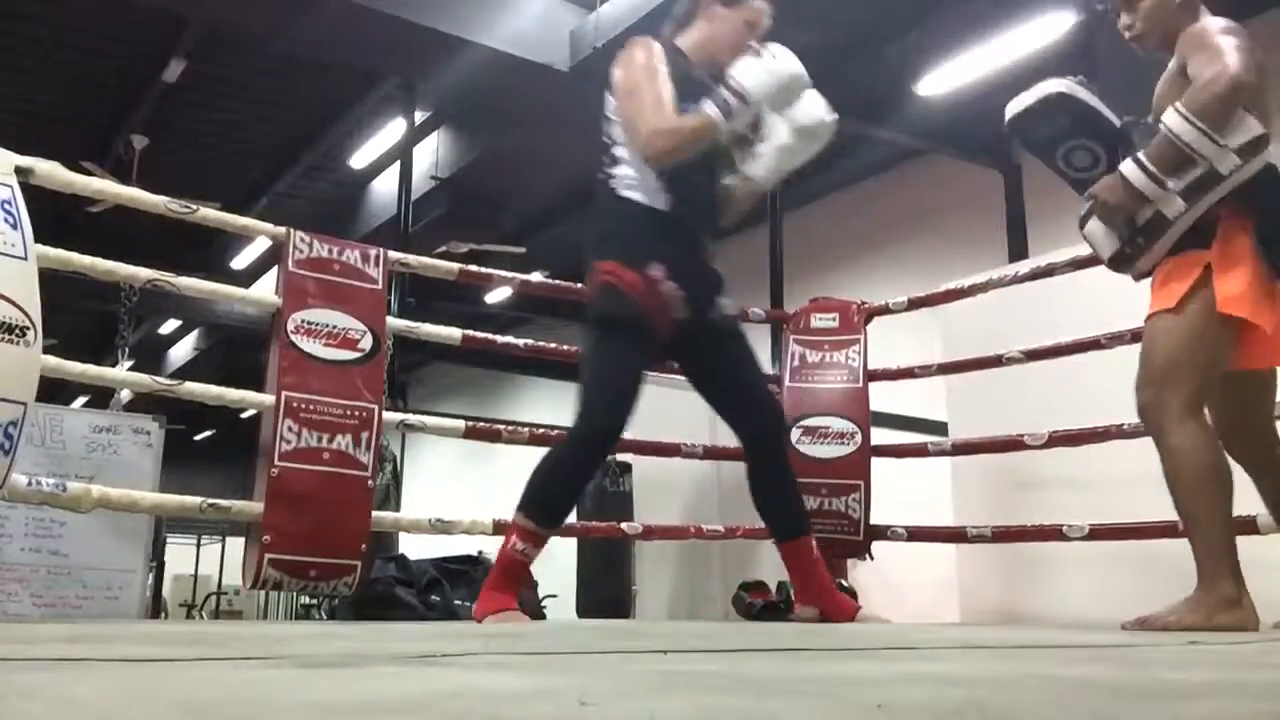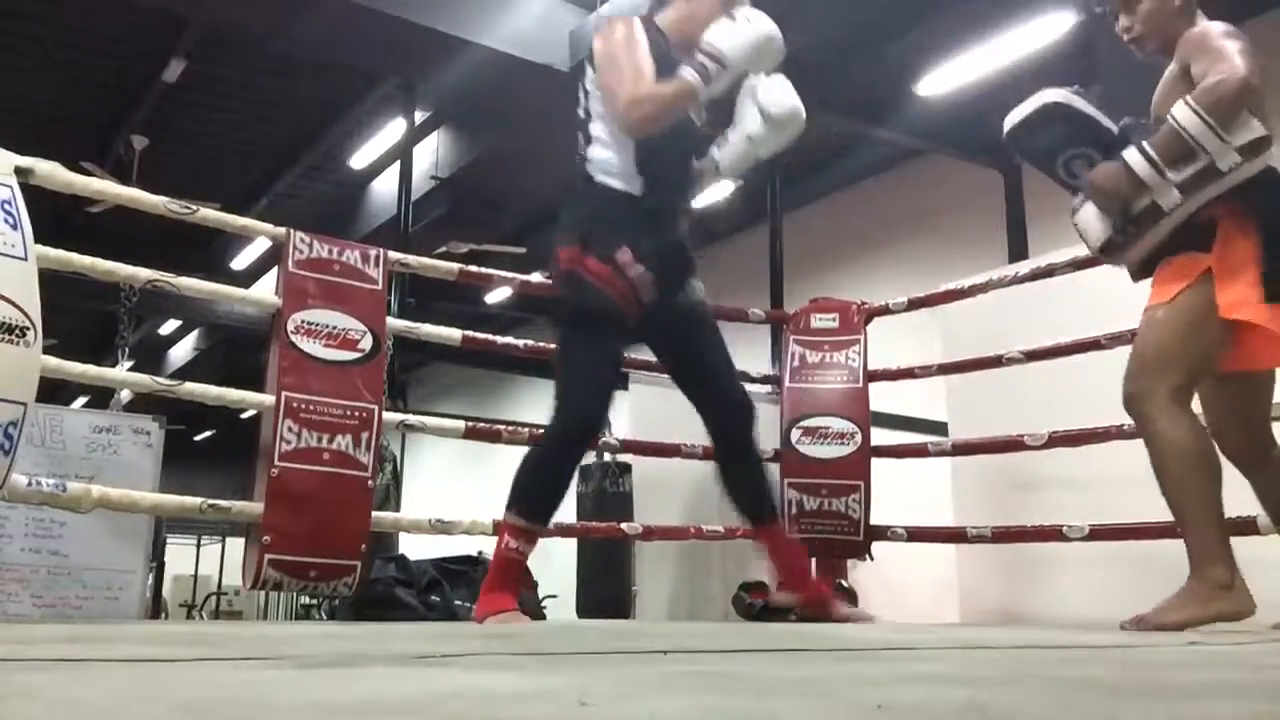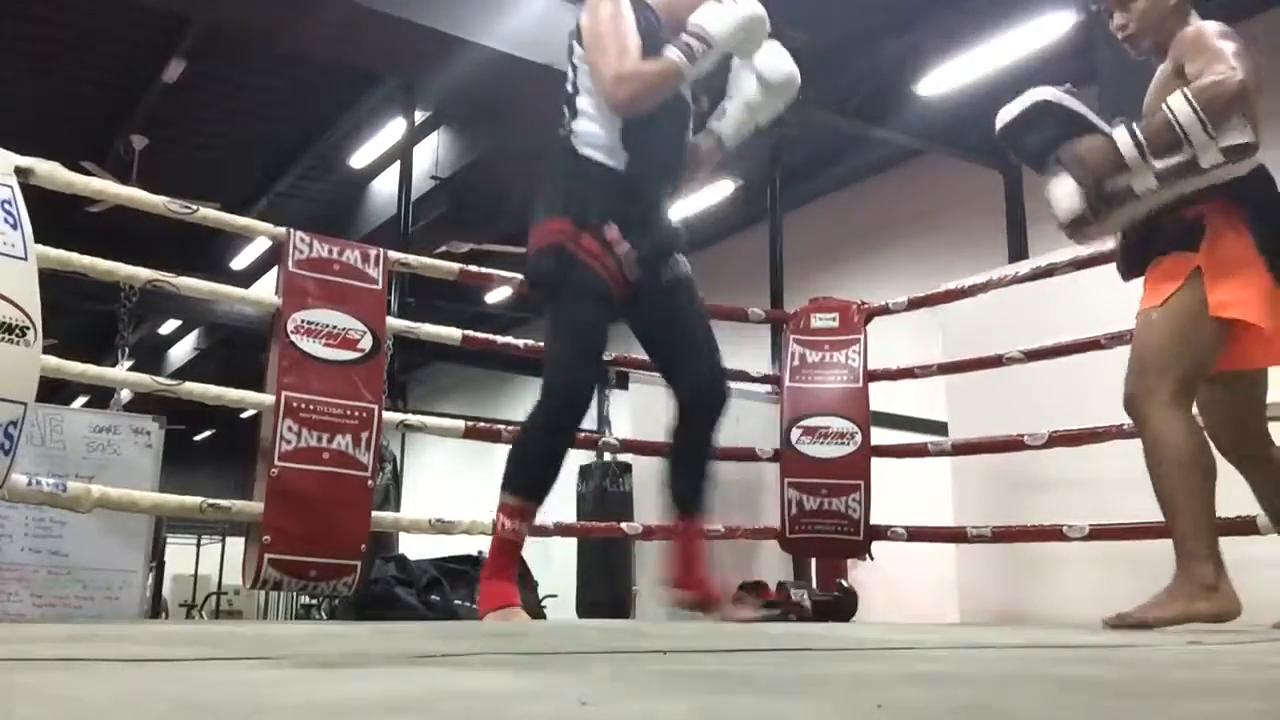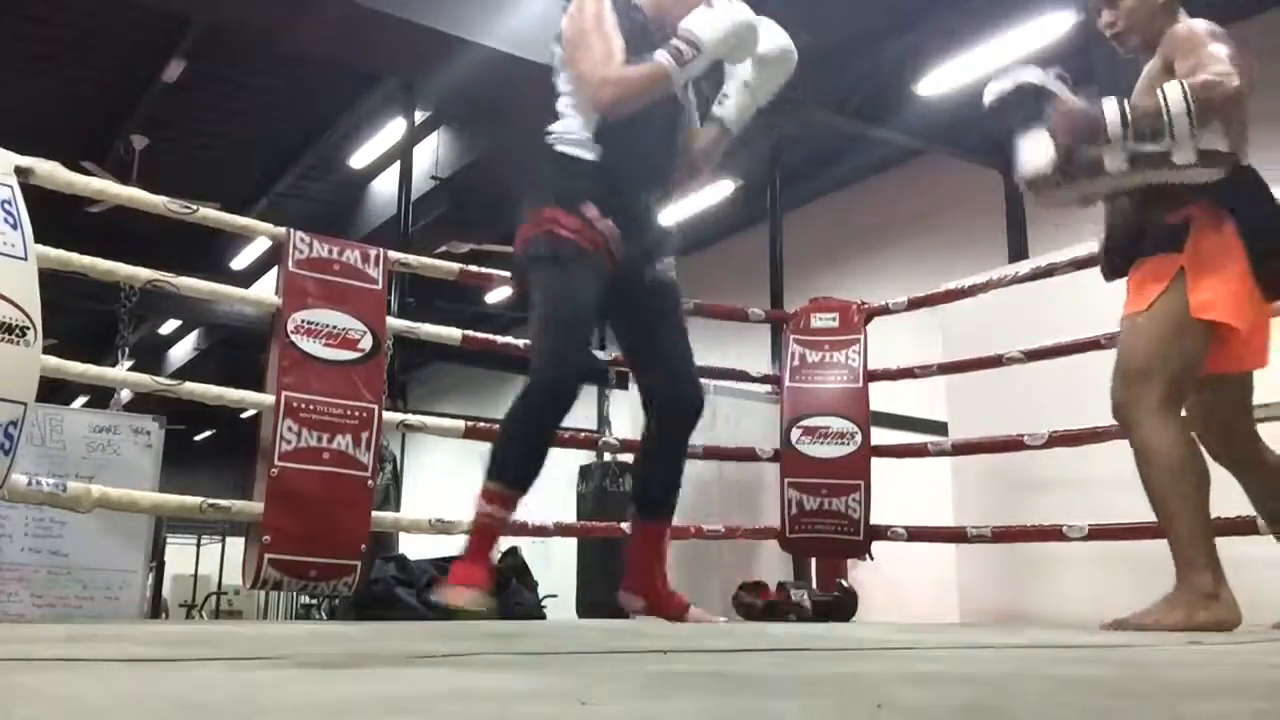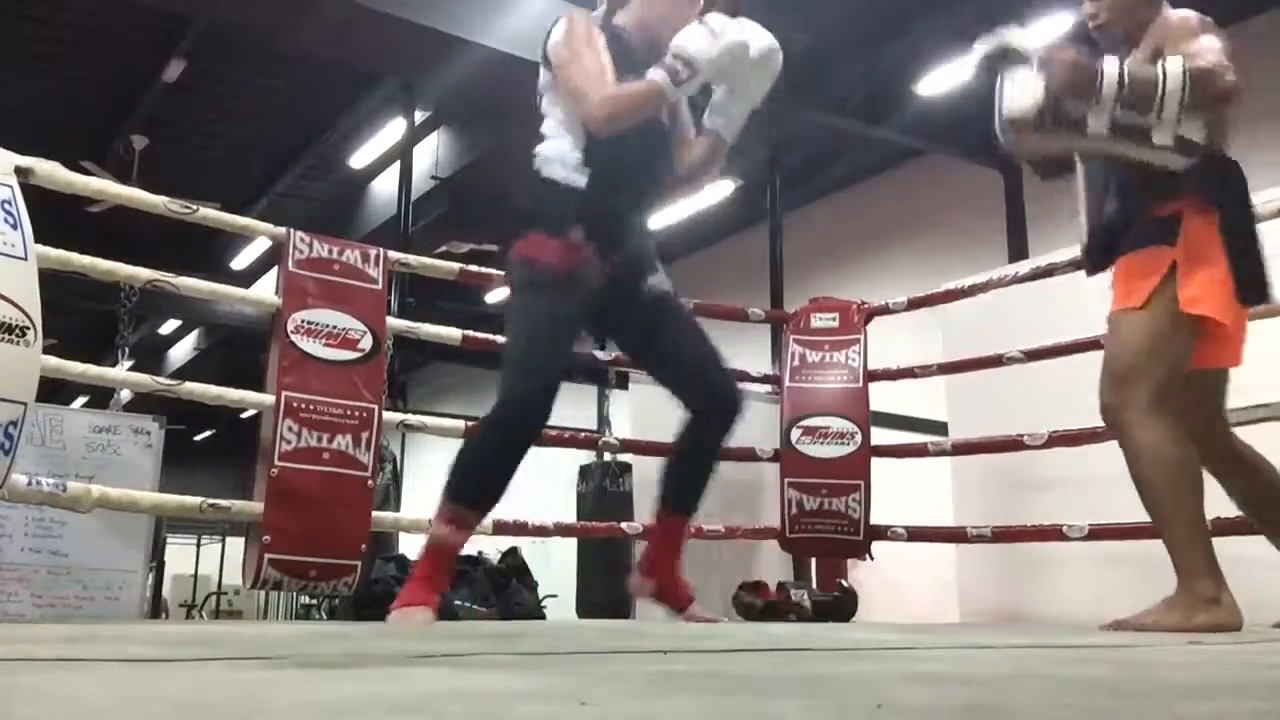
dt=0.1s
person 1, frame 1
right shoulder: (1188, 65)
left elbow: (1229, 85)
left wrist: (1133, 179)
left hip: (1219, 246)
right hip: (1214, 252)
left knee: (1166, 403)
left ankle: (1220, 591)
person 1, frame 2
right shoulder: (1181, 76)
left wrist: (1129, 170)
right wrist: (1126, 183)
left hip: (1223, 249)
right hip: (1216, 255)
left knee: (1150, 391)
left ankle: (1213, 578)
person 1, frame 3
right shoulder: (1173, 70)
left elbow: (1227, 89)
right elbow: (1160, 170)
left wrist: (1115, 149)
right wrist: (1100, 166)
left hip: (1210, 246)
right hip: (1200, 254)
left knee: (1153, 396)
left ankle: (1200, 578)
person 1, frame 4
right shoulder: (1150, 73)
left elbow: (1223, 89)
right elbow: (1133, 164)
left wrist: (1104, 120)
right wrist: (1071, 137)
left hip: (1194, 242)
right hip: (1178, 252)
left knee: (1140, 399)
right knee: (1228, 436)
left ankle: (1200, 589)
person 1, frame 5
right shoulder: (1139, 69)
left elbow: (1218, 82)
left wrist: (1098, 79)
right wrist: (1056, 104)
left hip: (1180, 237)
right hip: (1157, 246)
left knee: (1131, 401)
right knee: (1206, 435)
left ankle: (1201, 592)
person 2, frame 1
left shoulder: (709, 91)
right shoulder: (646, 55)
right elbow: (657, 144)
left wrist: (773, 158)
right wrist: (737, 100)
left hip: (689, 279)
right hip: (633, 270)
left knee: (765, 423)
right knee: (600, 429)
left ankle: (820, 597)
right ankle: (499, 591)
person 2, frame 2
left shoulder: (688, 72)
right elbow: (635, 112)
left wrist: (742, 144)
right wrist: (712, 65)
left hip: (660, 256)
right hip: (601, 251)
left knee: (731, 414)
right knee: (581, 420)
left ankle: (803, 586)
right ankle: (498, 592)
person 2, frame 3
left shoulder: (670, 59)
right elbow: (621, 92)
left wrist: (734, 119)
left hip: (645, 235)
right hip: (585, 224)
left knee: (705, 390)
right knee: (568, 395)
left ankle: (691, 573)
right ankle: (497, 581)
person 2, frame 4
left shoulder: (670, 66)
left elbow: (687, 162)
right elbow: (607, 93)
left wrist: (740, 97)
left hip: (634, 232)
right hip: (573, 218)
left knee: (676, 401)
right knee: (559, 375)
left ankle: (646, 583)
right ankle: (469, 570)
person 2, frame 5
left shoulder: (654, 80)
left elbow: (683, 173)
right elbow: (600, 113)
left wrist: (732, 104)
right wrist: (686, 65)
left hip: (623, 254)
right hip: (558, 243)
left knee: (718, 396)
right knee: (527, 397)
left ankle: (661, 570)
right ankle: (422, 587)
